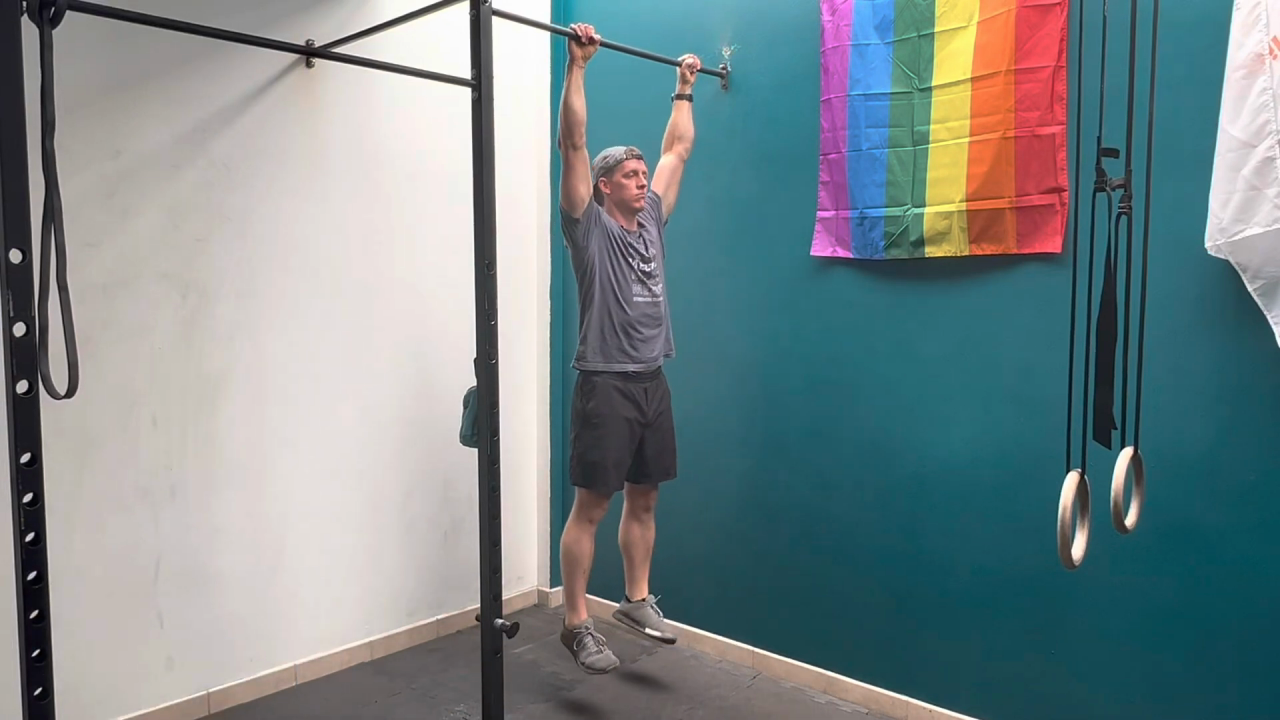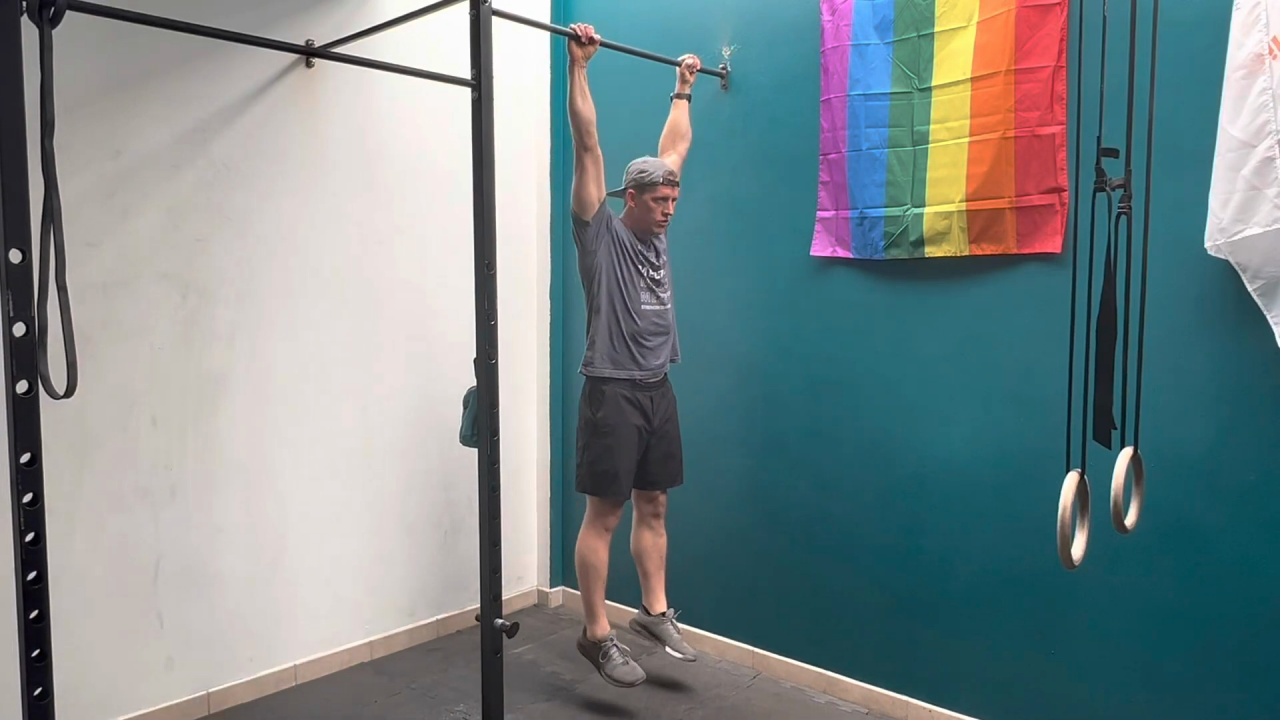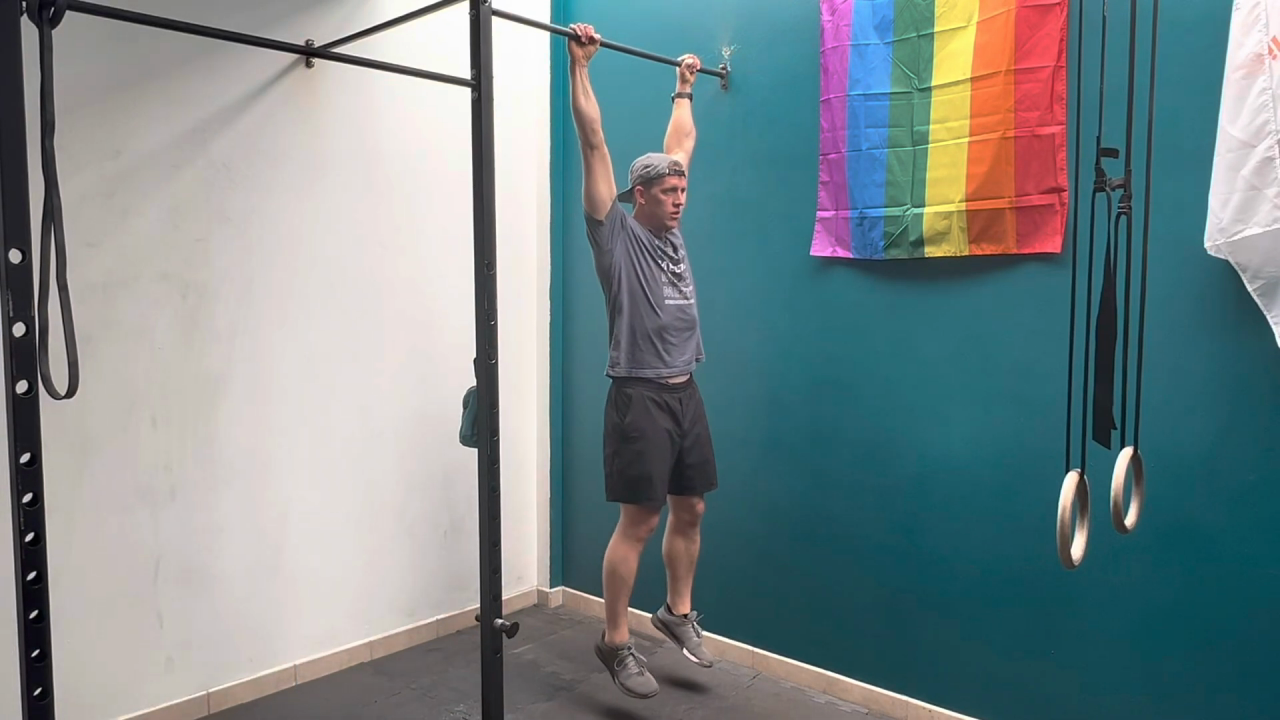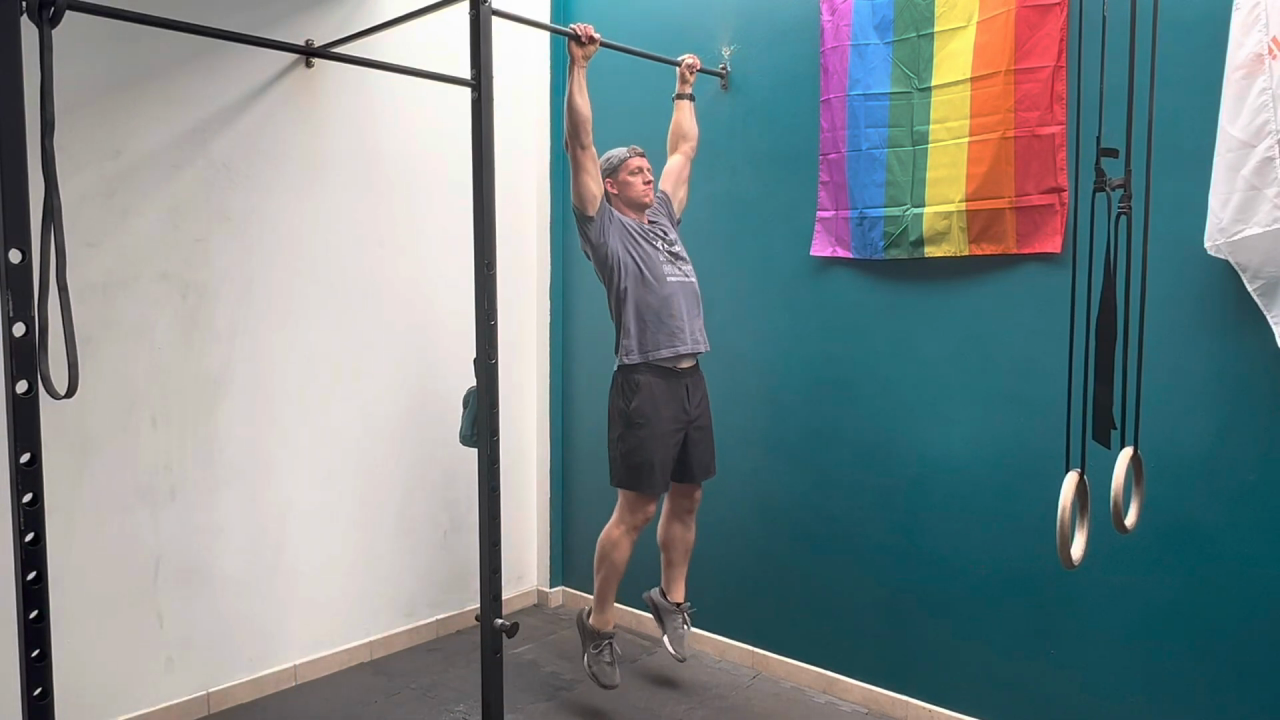
dt=0.5s
person 1, frame 1
left shoulder: (651, 221)
right shoulder: (587, 225)
left elbow: (679, 147)
right elbow: (571, 145)
left wrist: (684, 87)
right wrist: (577, 64)
left hip: (652, 383)
right hip: (605, 386)
left knee: (644, 501)
right knee: (591, 506)
left ankle: (637, 601)
right ankle: (576, 624)
person 1, frame 2
left shoulder: (656, 231)
right shoulder: (599, 231)
left elbow: (675, 147)
right elbow: (586, 146)
left wrist: (683, 88)
right wrist: (579, 65)
left hip: (658, 391)
right hip: (612, 393)
left knee: (653, 508)
right knee: (604, 515)
left ankle: (656, 613)
right ankle: (597, 635)
person 1, frame 3
left shoulder: (672, 229)
right shoulder: (615, 231)
left elbow: (681, 145)
right elbow: (593, 144)
left wrist: (684, 87)
right wrist: (580, 64)
left hip: (685, 393)
right hip: (639, 398)
left knee: (689, 512)
right knee: (638, 521)
left ankle: (678, 613)
right ankle: (616, 642)
person 1, frame 4
left shoulder: (662, 217)
right shoulder: (602, 226)
left elbow: (684, 150)
right elbow: (579, 145)
left wrist: (684, 88)
right wrist: (578, 66)
left hip: (691, 380)
right hip: (645, 383)
left knee: (685, 499)
right knee: (637, 510)
left ankle: (671, 601)
right ankle: (598, 624)
